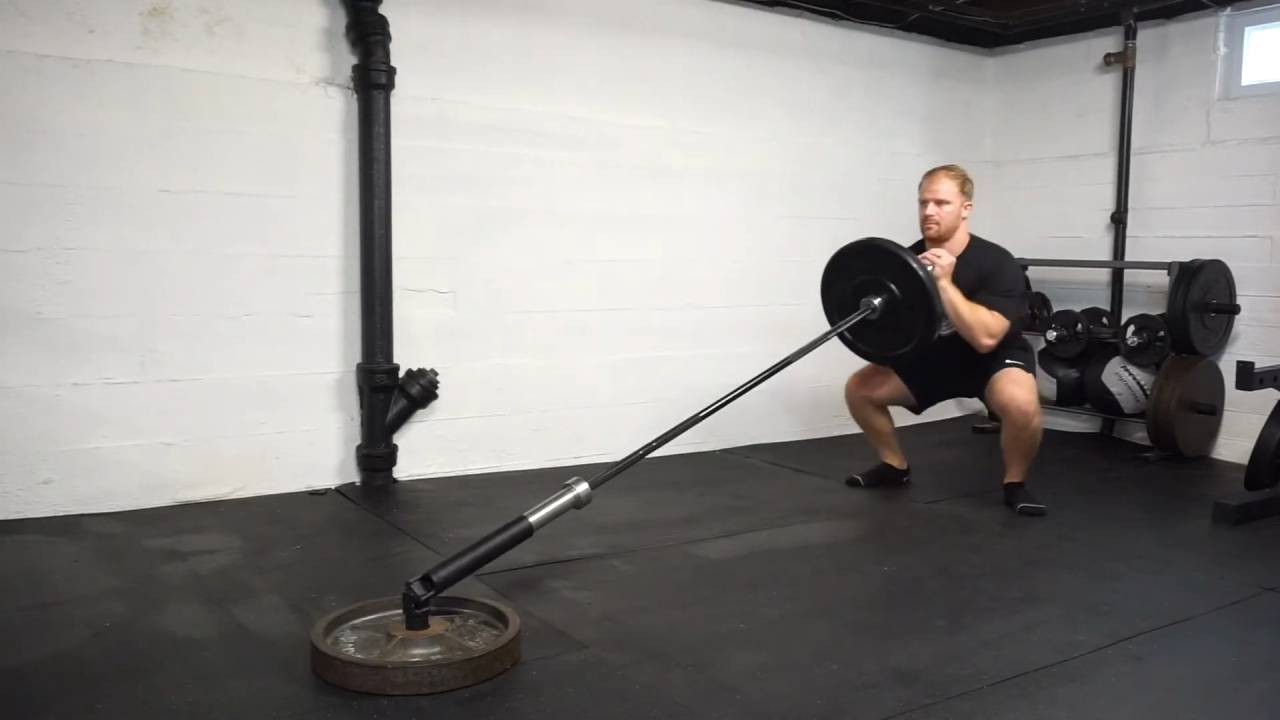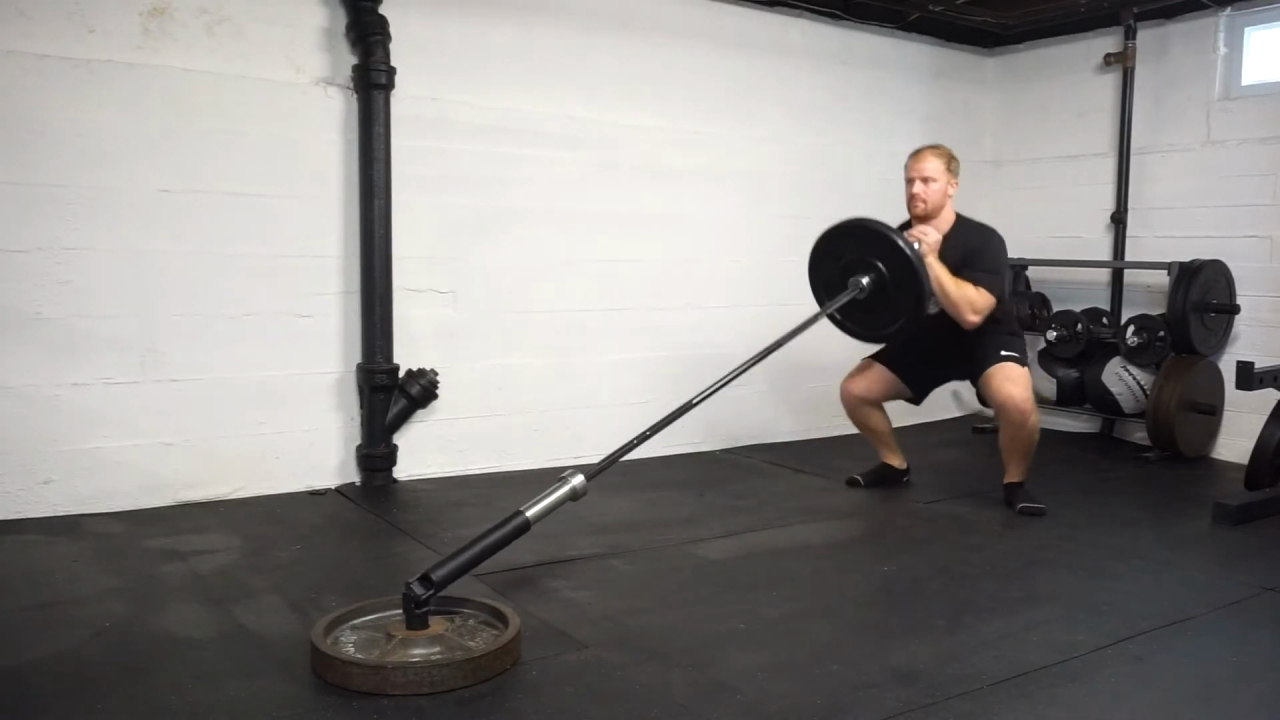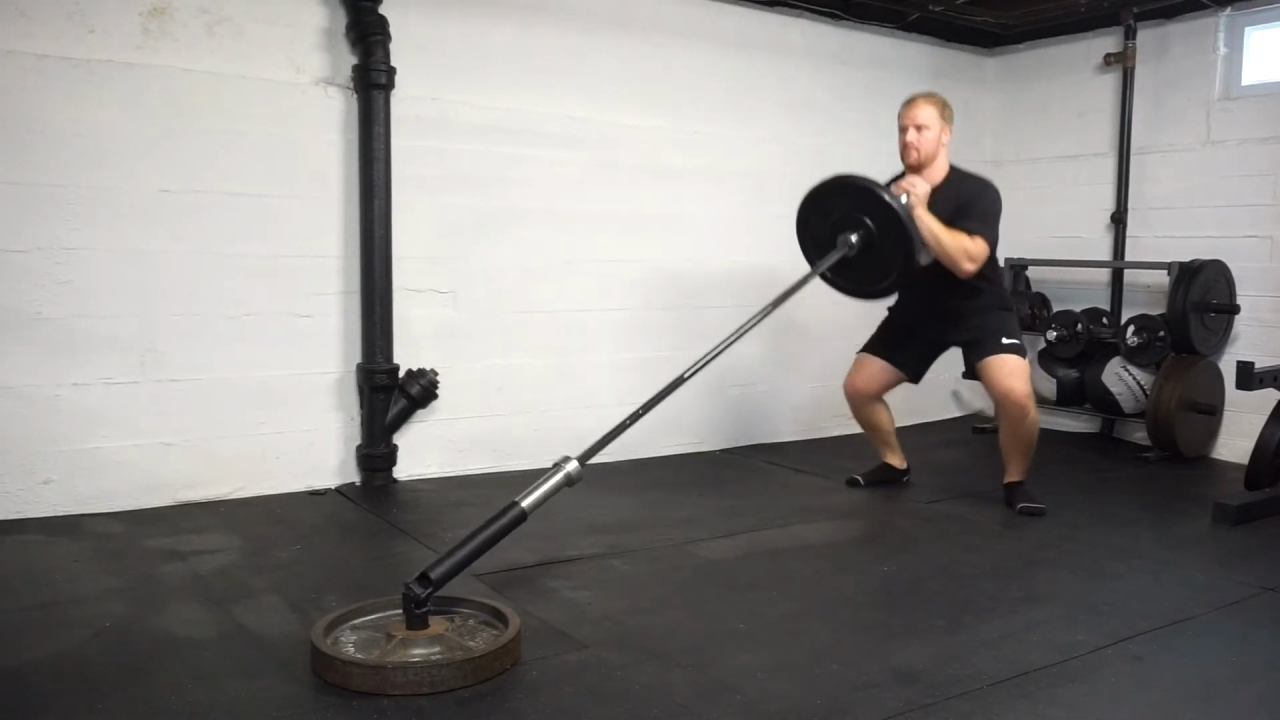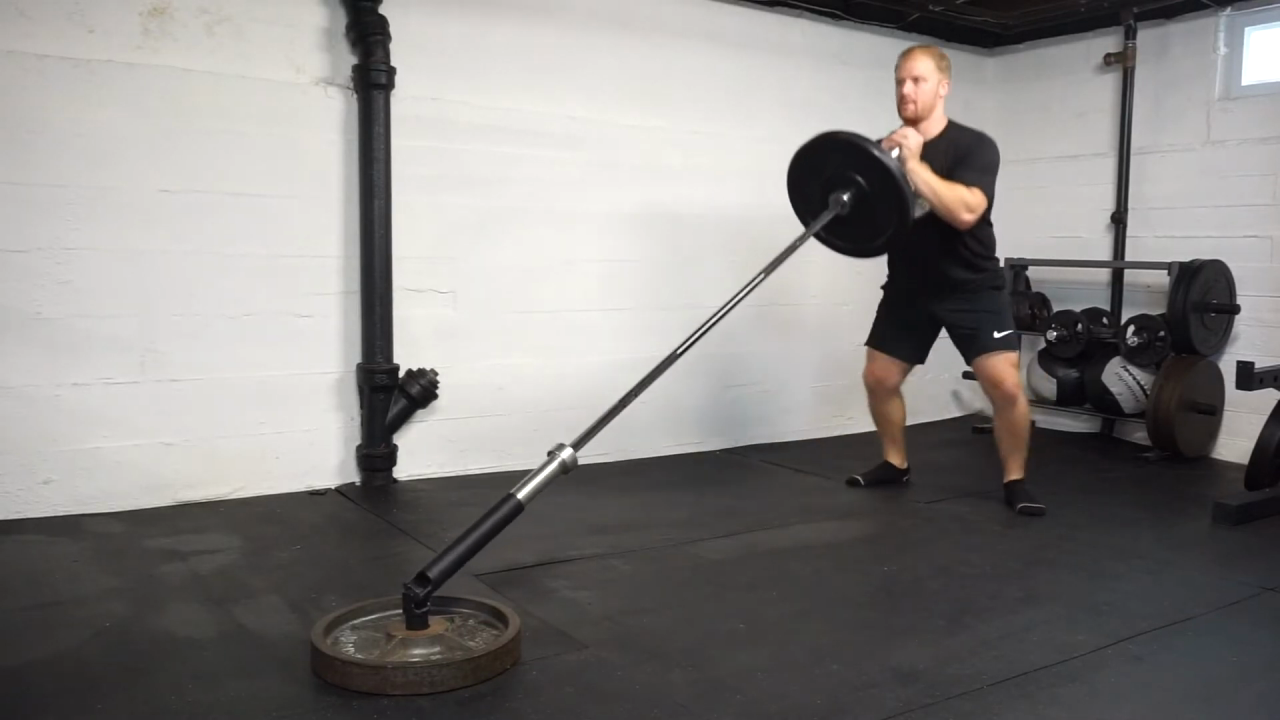
dt=0.2s
person 1, frame 1
left shoulder: (995, 264)
left elbow: (986, 337)
left wrist: (944, 283)
left hip: (995, 359)
right hip: (932, 357)
left knee: (1020, 404)
right knee: (860, 389)
left ankle: (1015, 483)
right ankle: (894, 465)
person 1, frame 2
left shoulder: (981, 241)
left elbow: (972, 314)
left wrist: (931, 259)
left hip: (988, 340)
right hip: (922, 340)
left knee: (1016, 402)
right knee: (855, 389)
left ankle: (1015, 484)
right ankle: (895, 465)
person 1, frame 3
left shoulder: (975, 192)
right shoulder: (892, 193)
left elbow: (967, 262)
left wrist: (921, 211)
left hip: (980, 310)
right hip: (916, 309)
left knee: (1015, 395)
right knee: (859, 385)
left ankle: (1015, 483)
right ankle: (895, 464)
person 1, frame 4
left shoulder: (973, 145)
right shoulder: (885, 150)
left elbow: (966, 212)
left wrist: (915, 165)
left hip: (972, 286)
right hip: (908, 285)
left knee: (1005, 384)
right knee: (879, 379)
left ankle: (1014, 481)
right ankle: (895, 464)
